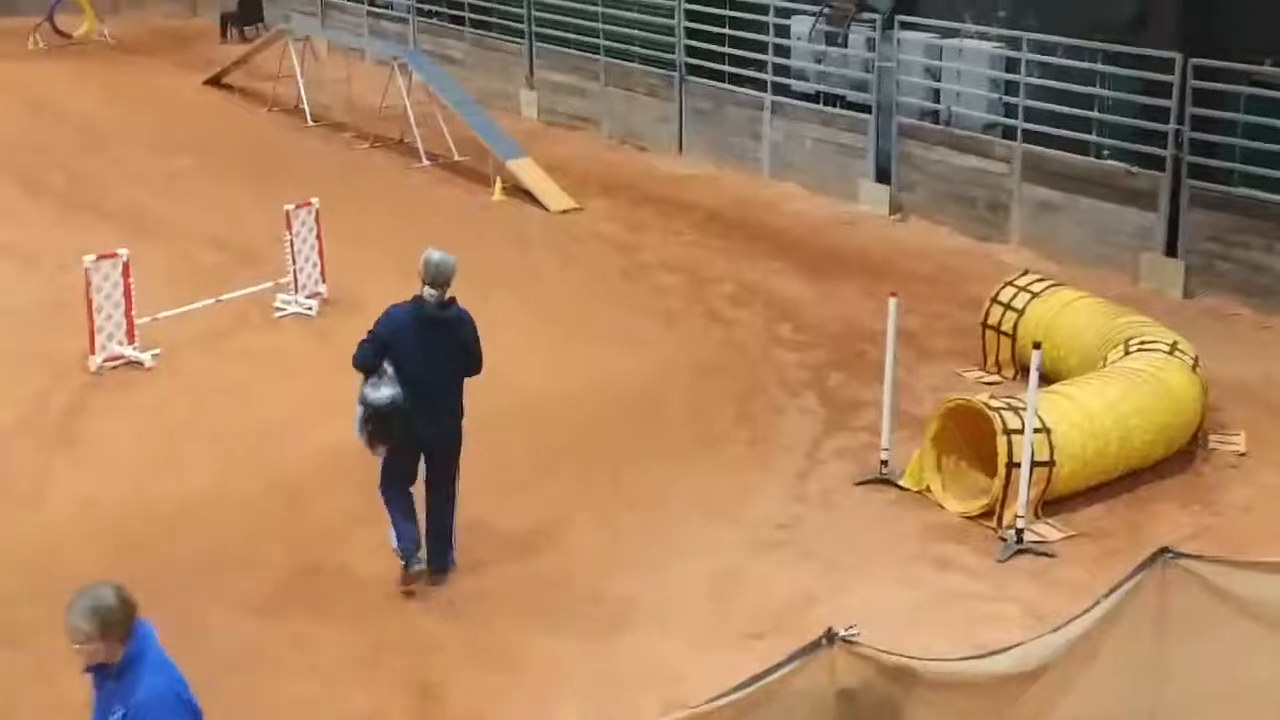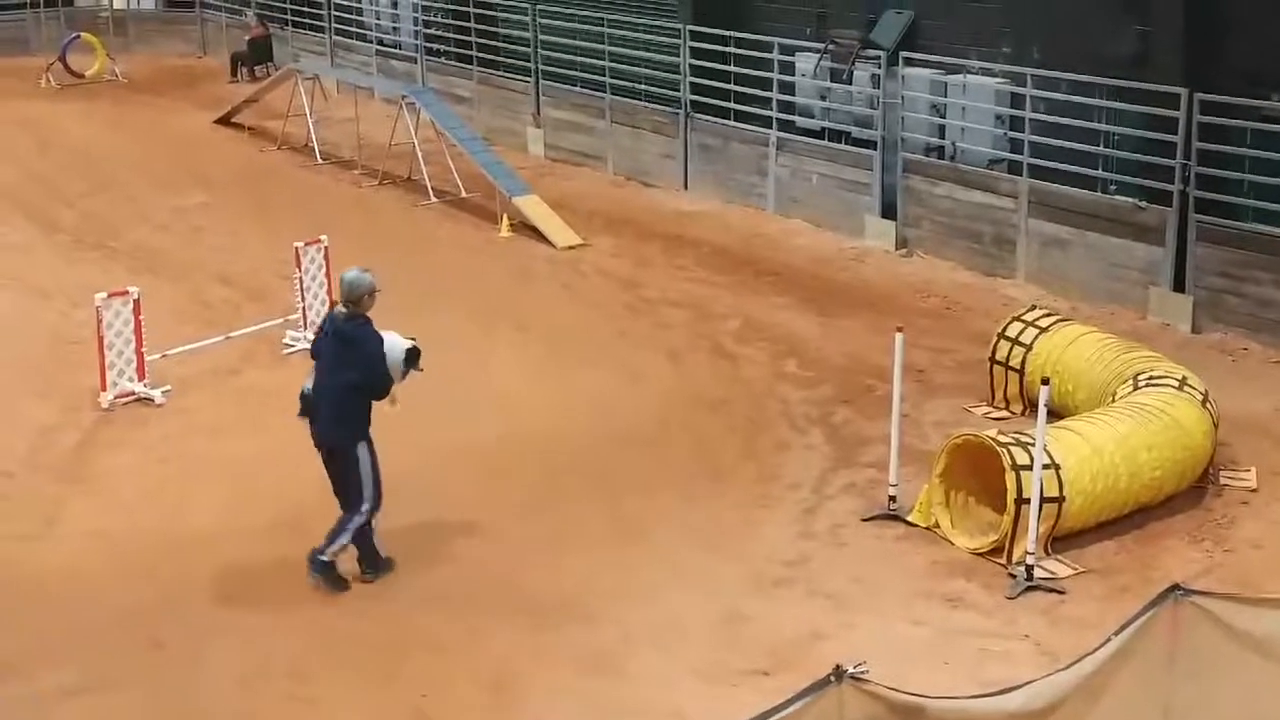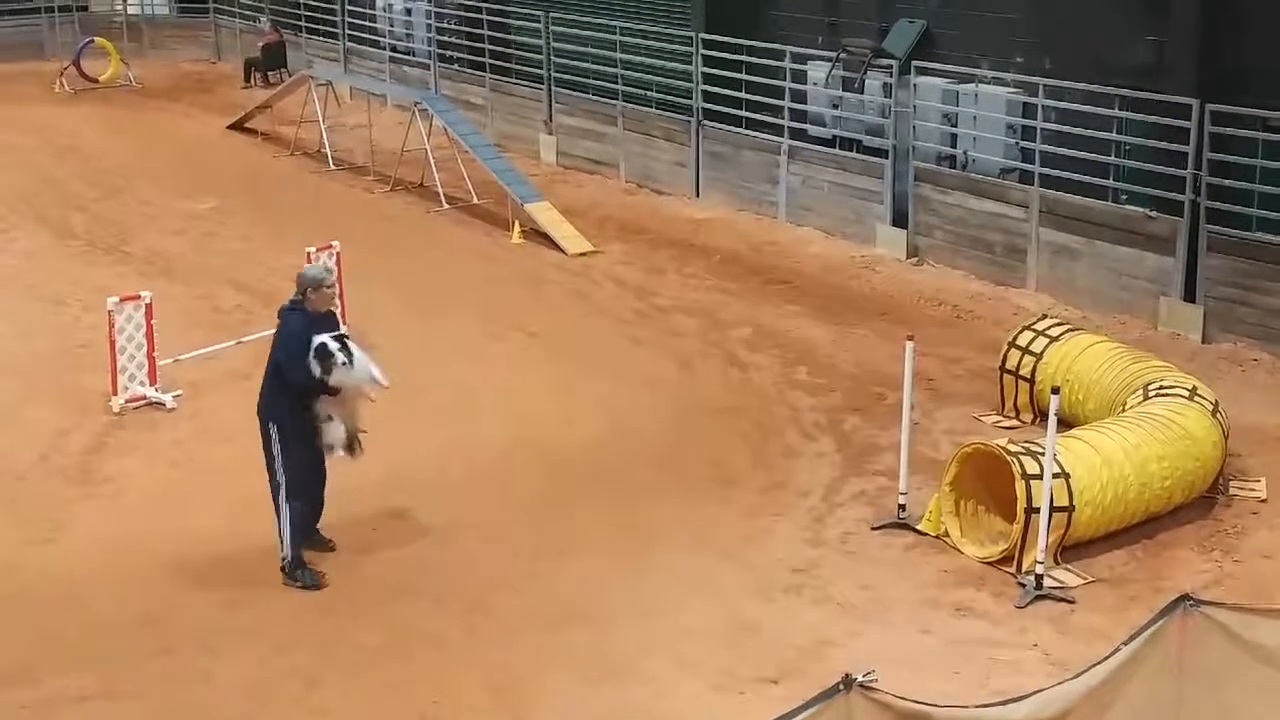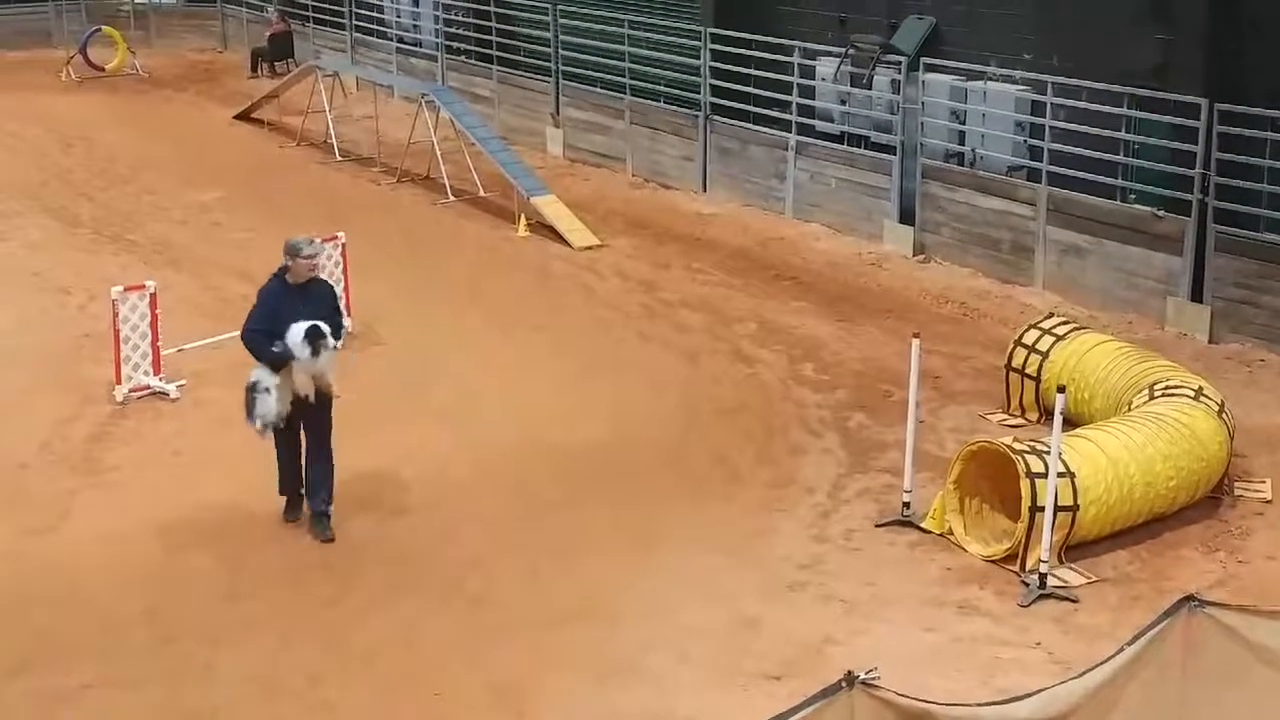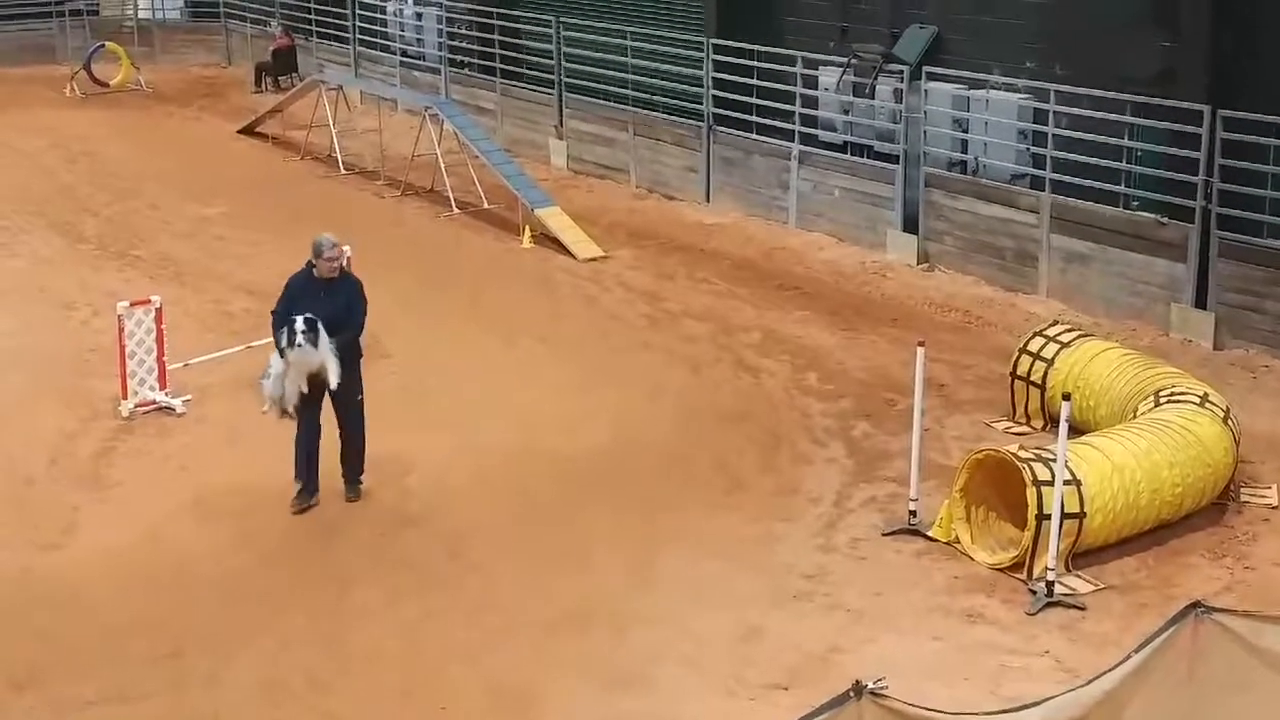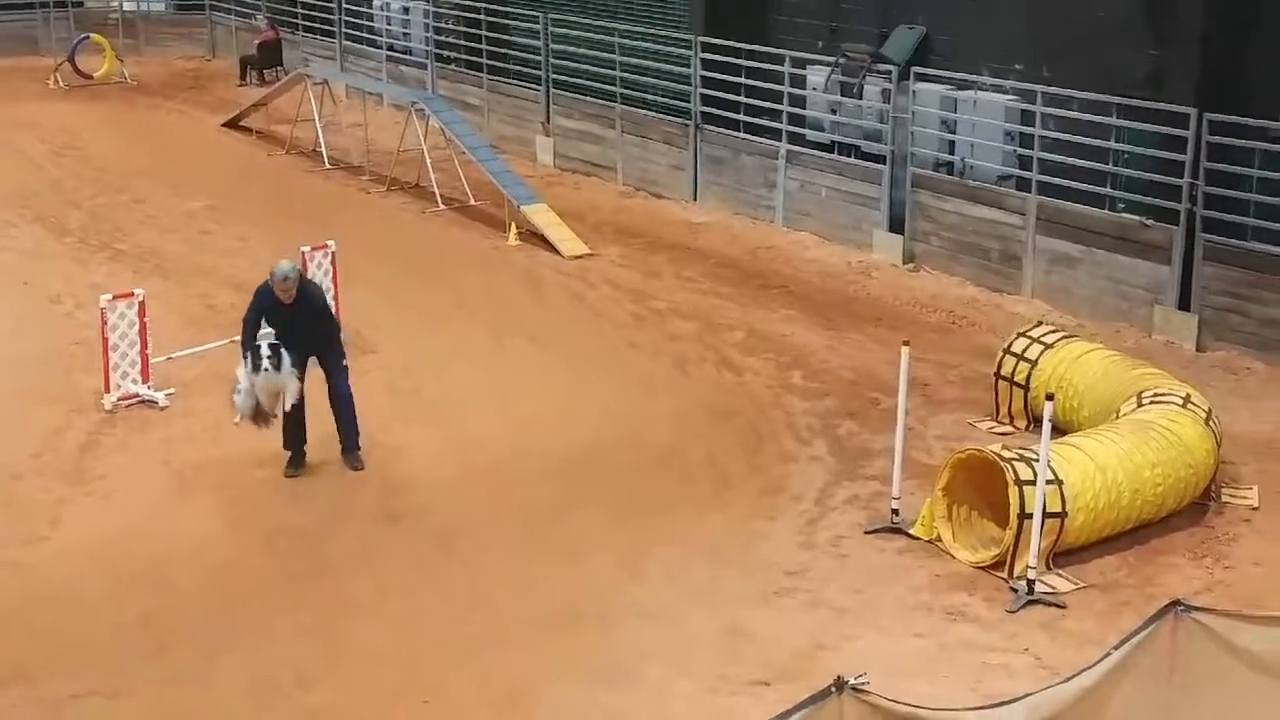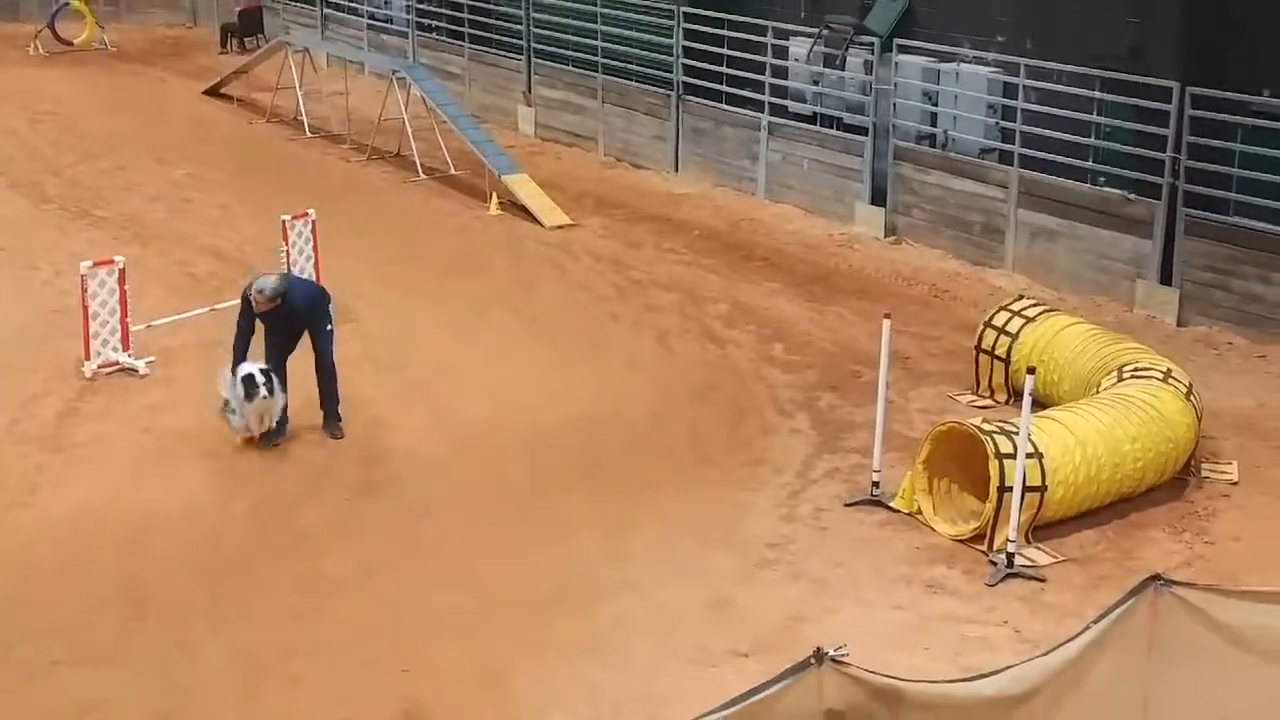
dt=0.7s
person 1, frame 1
left shoulder: (396, 317)
right shoulder: (462, 321)
left elbow: (363, 361)
right elbow: (473, 367)
left wrist: (388, 368)
left hip: (405, 422)
right hip: (447, 422)
left knee: (395, 486)
right knee: (442, 491)
left ankle: (411, 557)
right ankle: (438, 564)
person 1, frame 2
left shoulder: (331, 324)
right shoulder: (367, 338)
left elbow: (317, 353)
right elbow: (379, 389)
right wrist: (390, 373)
left hip: (323, 424)
right hip: (348, 430)
left knee: (353, 495)
right knee: (367, 500)
left ankle: (371, 561)
right ankle: (323, 559)
person 1, frame 3
left shoulder: (328, 319)
right shoulder: (294, 326)
right elbow: (299, 376)
right wrist: (333, 387)
left hip: (306, 410)
right hip: (281, 414)
left knee: (315, 474)
right knee: (289, 486)
left ankle: (307, 532)
right ankle: (293, 565)
person 1, frame 4
left shoulder: (324, 291)
right shoulder: (272, 293)
left elbow: (336, 330)
right elbow: (251, 335)
right wrist: (279, 361)
left knee: (320, 443)
right knee: (287, 441)
left ankle: (320, 514)
right ankle: (293, 498)
person 1, frame 5
left shoulder: (351, 285)
right shoulder: (298, 283)
left elbow: (356, 327)
right elbow: (279, 318)
left wrist: (332, 348)
right wrist: (286, 348)
left hip: (344, 362)
left knee: (351, 421)
right knee: (307, 422)
left ankle: (352, 479)
right ankle: (307, 486)
person 1, frame 6
left shoulder: (314, 295)
right shoulder: (263, 293)
left elbow: (316, 336)
right elbow: (250, 326)
left wrist: (293, 364)
left hip: (324, 341)
right hip: (290, 343)
left knee: (339, 388)
left ankle: (350, 448)
right ankle: (296, 454)
person 1, frame 7
left shoulder: (298, 301)
right shoulder: (250, 295)
left elbow: (290, 340)
right elbow: (243, 334)
left hip: (315, 310)
left knee: (325, 360)
right knee: (274, 364)
left ankle: (331, 418)
right ankle: (277, 423)
